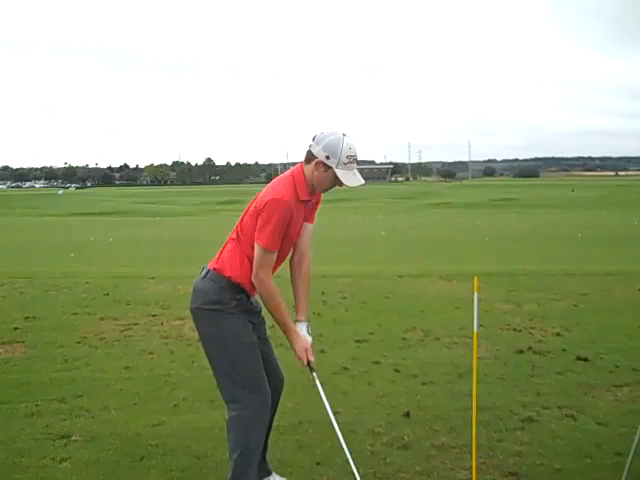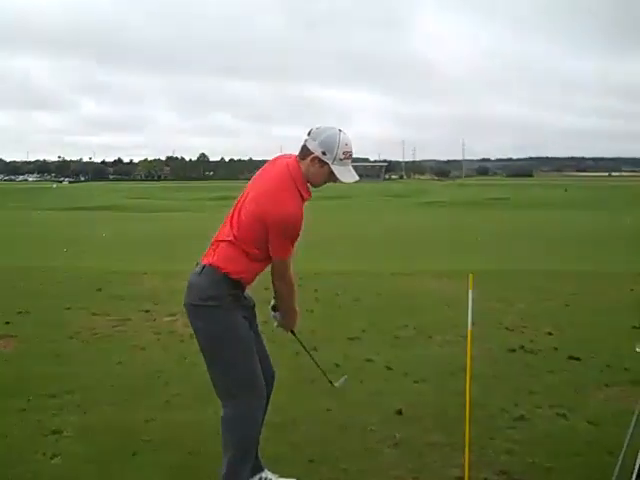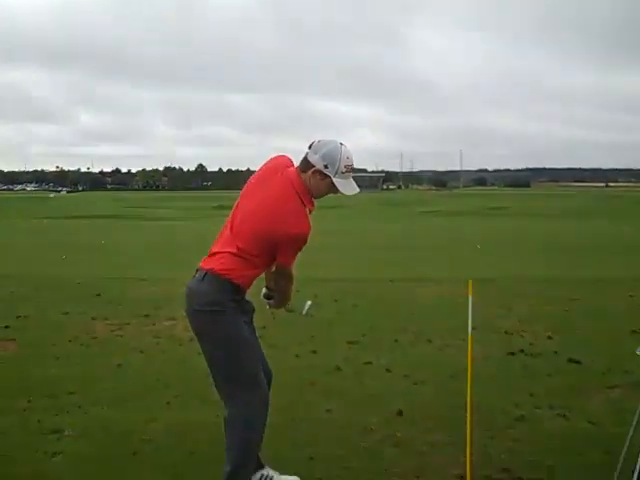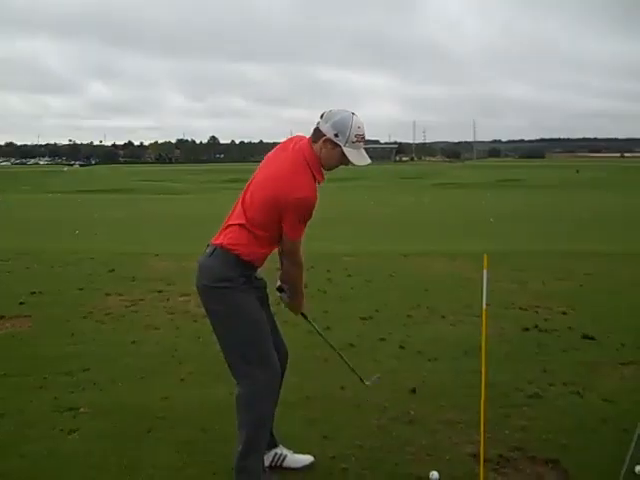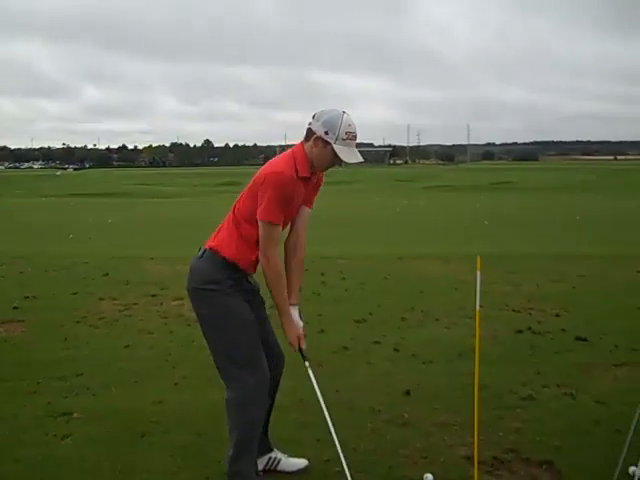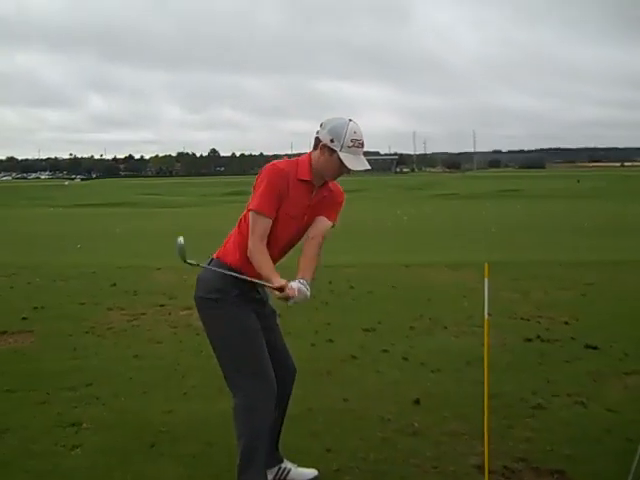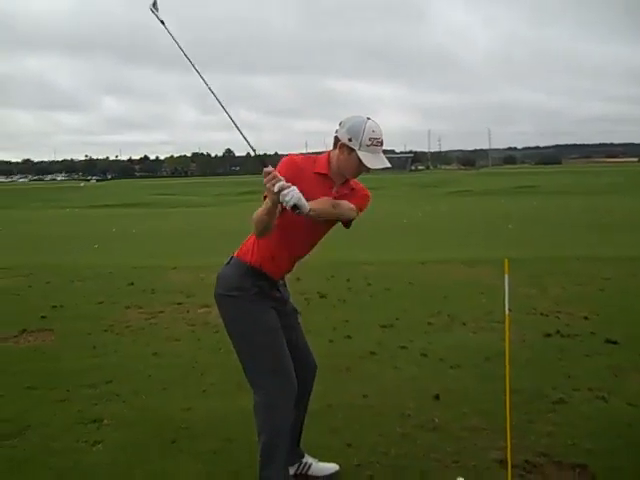
dt=0.2s
person 1, frame 1
left shoulder: (310, 193)
right shoulder: (280, 202)
left elbow: (301, 258)
right elbow: (262, 278)
left wrist: (302, 323)
right wrist: (292, 334)
left hip: (239, 296)
right hip: (219, 298)
left knee: (271, 383)
right knee: (251, 397)
person 1, frame 2
left shoulder: (285, 162)
right shoulder: (289, 210)
right elbow: (281, 276)
left wrist: (283, 307)
right wrist: (290, 317)
left hip: (223, 287)
right hip: (215, 294)
left knee: (262, 380)
right knee: (246, 395)
person 1, frame 3
left shoulder: (279, 165)
right shoulder: (296, 222)
right elbow: (283, 274)
left wrist: (271, 273)
right wrist: (282, 297)
left hip: (220, 290)
right hip: (216, 298)
left knee: (258, 381)
right knee: (249, 395)
person 1, frame 4
left shoulder: (295, 143)
right shoulder: (300, 190)
right elbow: (292, 254)
left wrist: (290, 277)
right wrist: (298, 295)
left hip: (239, 270)
right hip: (225, 275)
left knee: (275, 359)
right knee: (260, 373)
left ankle: (264, 447)
person 1, frame 5
left shoulder: (314, 177)
right shoulder: (279, 175)
left elbow: (298, 238)
right elbow: (266, 251)
left wrist: (295, 307)
right wrist: (289, 316)
left hip: (240, 277)
right hip: (215, 276)
left knee: (272, 364)
right knee: (249, 377)
person 1, frame 6
left shoulder: (334, 197)
right shoulder: (278, 173)
left elbow: (314, 242)
right elbow: (255, 244)
left wrist: (301, 283)
right wrist: (275, 281)
left hip: (251, 287)
right hip: (222, 286)
left knee: (283, 374)
right knee: (256, 386)
person 1, frame 7
left shoulder: (357, 196)
right shoulder: (295, 165)
left elbow: (329, 209)
right elbow: (260, 229)
left wrist: (300, 202)
right wrist: (275, 200)
left hip: (273, 284)
right hip: (242, 283)
left knee: (303, 370)
right knee: (276, 383)
